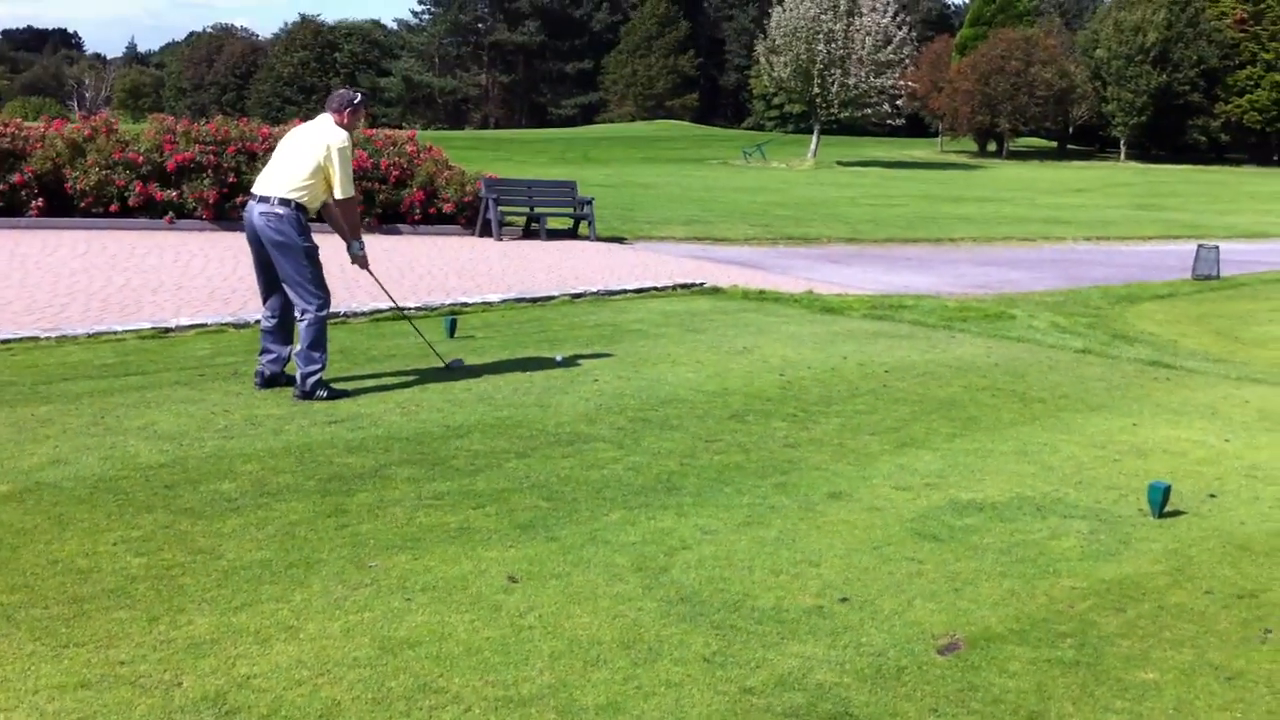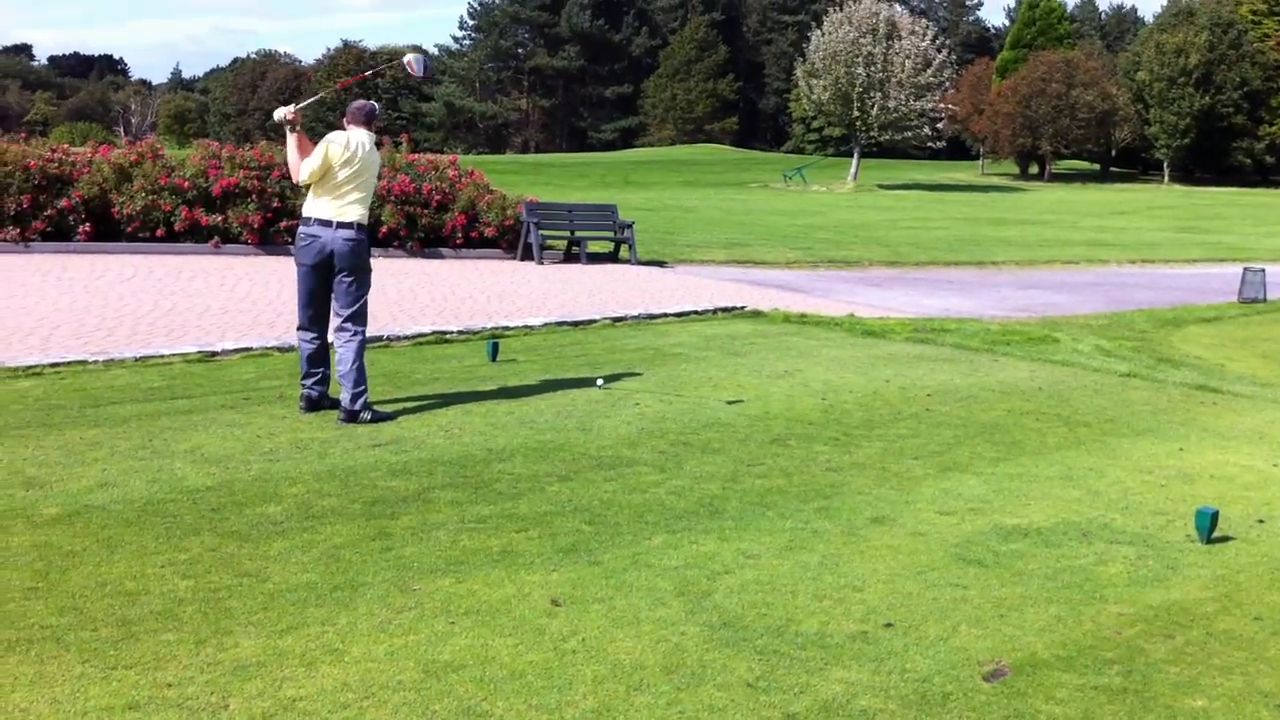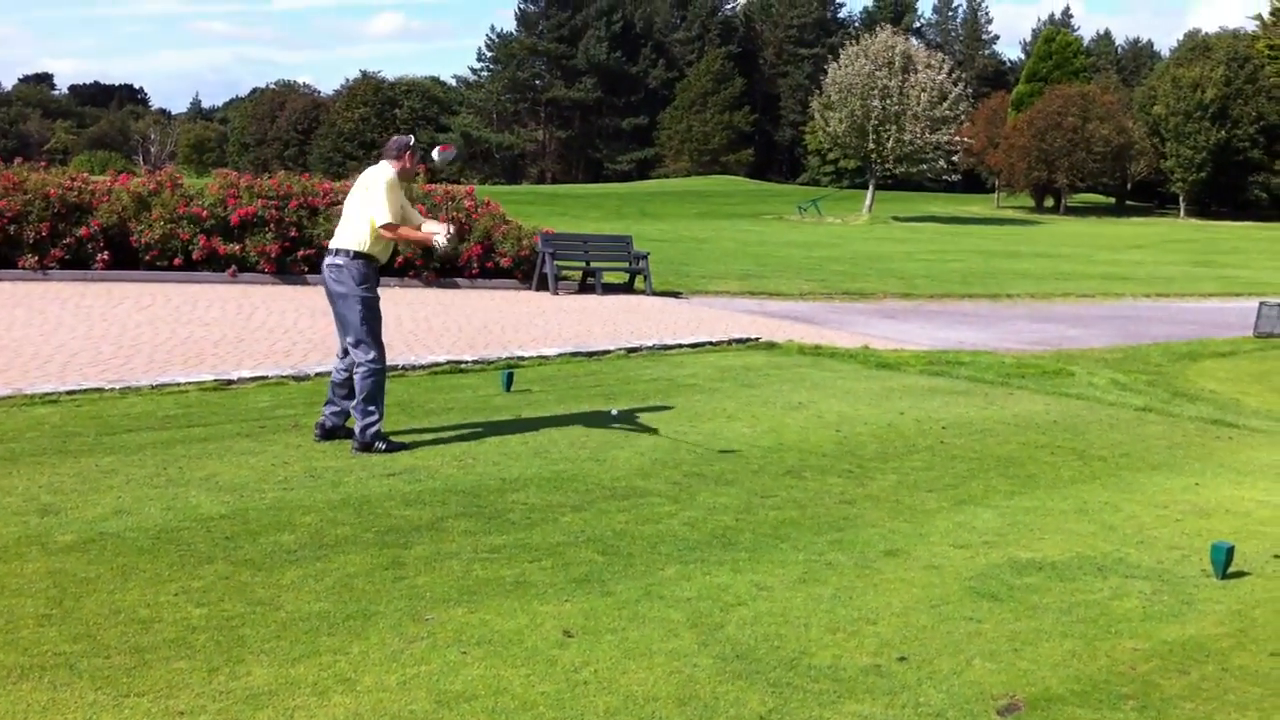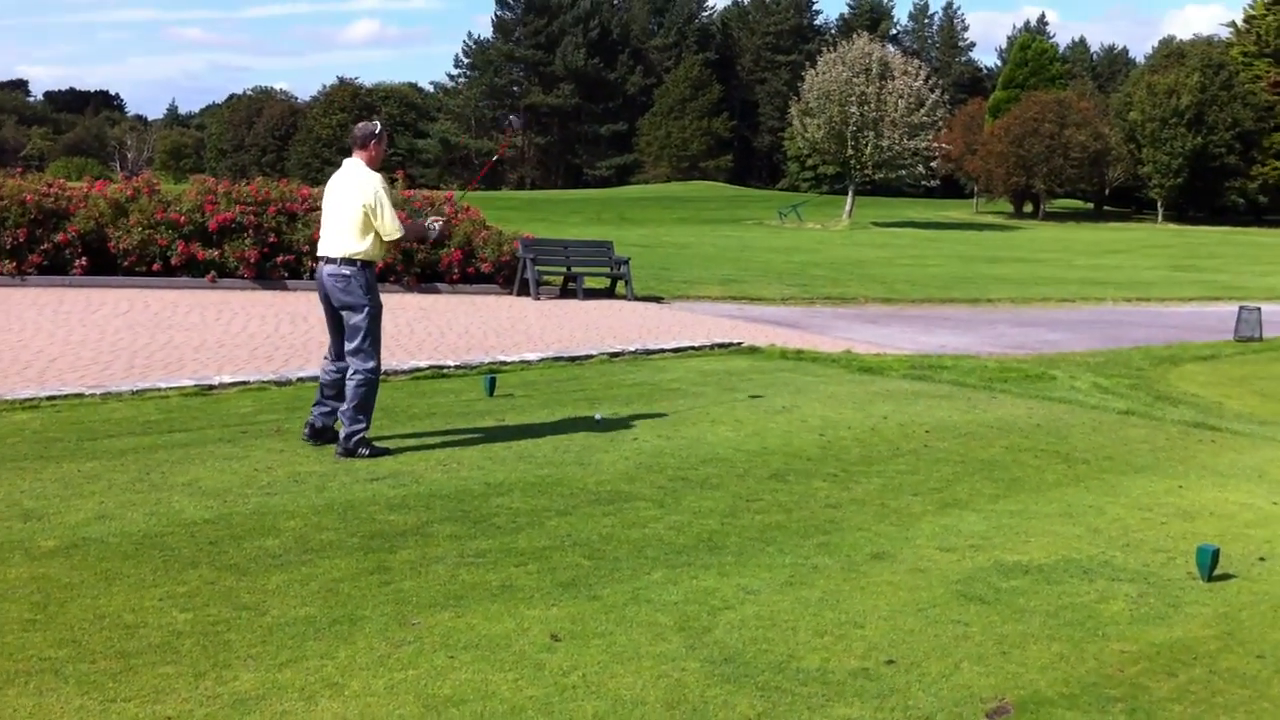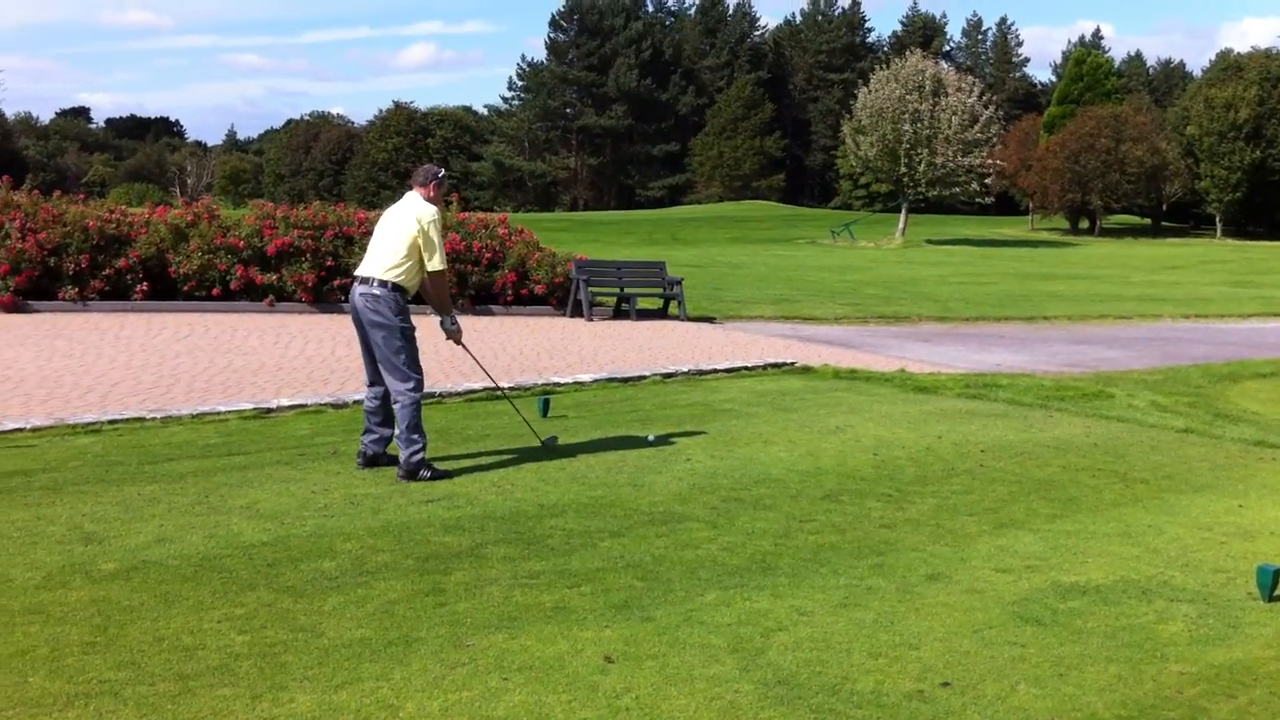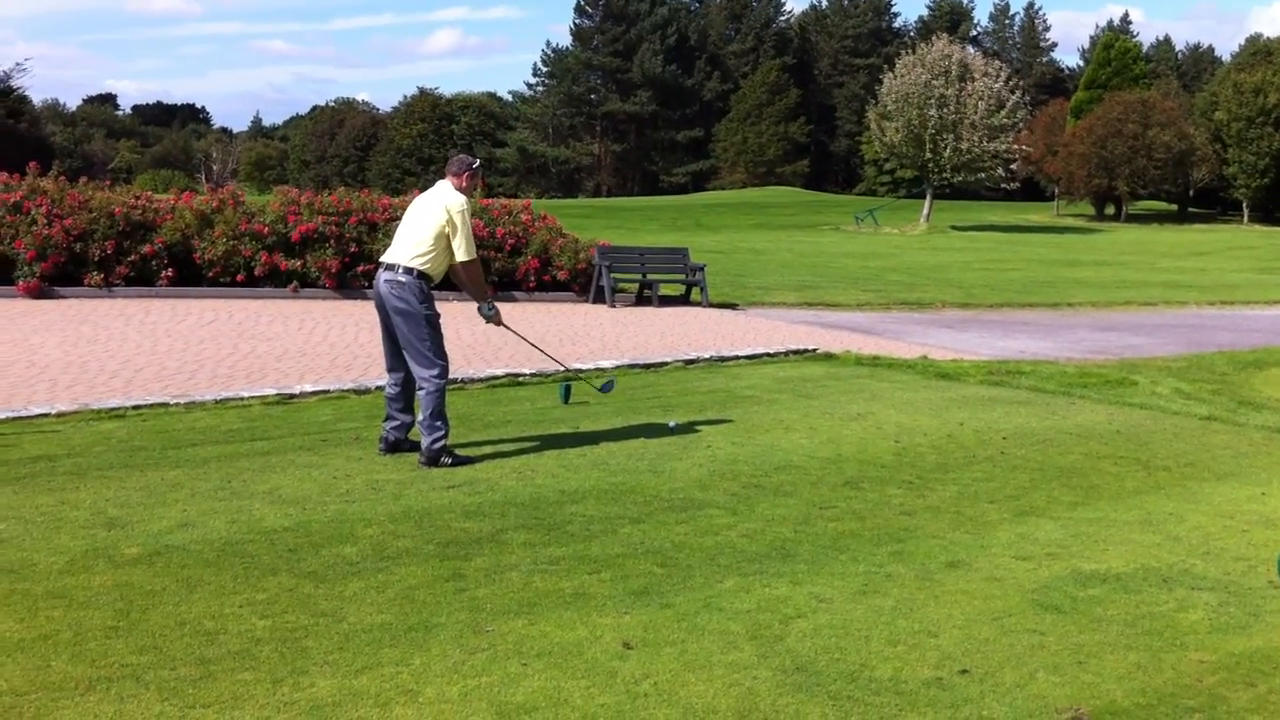
dt=0.7s
person 1, frame 1
left shoulder: (304, 129)
right shoulder: (338, 138)
left elbow: (324, 198)
right elbow: (344, 201)
left wrist: (347, 238)
right wrist: (356, 244)
left hip: (255, 209)
right hip: (282, 216)
left knee: (276, 299)
right knee: (312, 302)
left ankle: (270, 369)
right ankle: (309, 381)
person 1, frame 2
left shoulder: (338, 140)
right shoulder: (373, 154)
left elbow: (302, 174)
right elbow: (320, 156)
left wrist: (292, 129)
right wrist: (296, 128)
left hip: (313, 233)
right hip: (350, 238)
left knee: (311, 322)
right knee: (350, 325)
left ankle: (312, 393)
right ankle: (353, 404)
person 1, frame 3
left shoulder: (393, 184)
right shoulder: (380, 177)
left elbow: (412, 222)
right elbow: (386, 229)
left wrist: (435, 228)
right wrist: (430, 238)
left hip: (351, 267)
right hip: (351, 268)
left knee: (353, 351)
right knee: (369, 353)
left ankle: (332, 421)
right ankle: (368, 434)
person 1, frame 4
left shoulder: (339, 177)
right shoulder: (370, 181)
right elbow: (395, 234)
left wrist: (413, 224)
right wrist: (424, 228)
left hip: (327, 269)
right hip: (353, 273)
left knee: (339, 354)
right knee: (363, 361)
left ankle: (320, 423)
right ankle: (352, 439)
person 1, frame 5
left shoulder: (397, 209)
right shoulder: (427, 212)
left elbow: (419, 273)
right elbow: (437, 273)
left wrist: (441, 313)
right wrist: (449, 317)
left hip: (361, 293)
right hip: (383, 297)
left knee: (380, 379)
right knee: (406, 382)
left ankle: (372, 449)
right ankle: (412, 461)
person 1, frame 6
left shoulder: (429, 197)
right shoulder: (456, 202)
left elbow: (452, 263)
right elbow: (468, 262)
left wrist: (478, 298)
right wrist: (487, 303)
left hip: (385, 280)
right hip: (408, 285)
left knee: (400, 367)
right knee: (431, 369)
left ankle: (393, 435)
right ankle: (433, 448)
